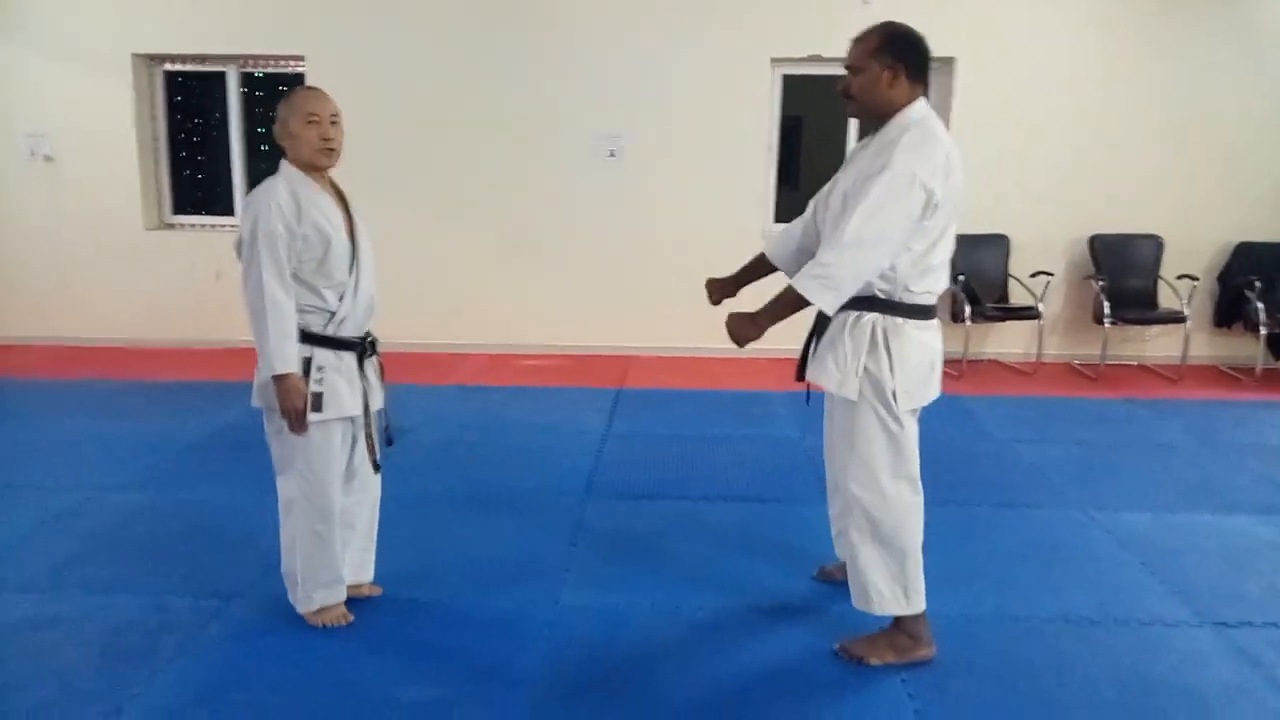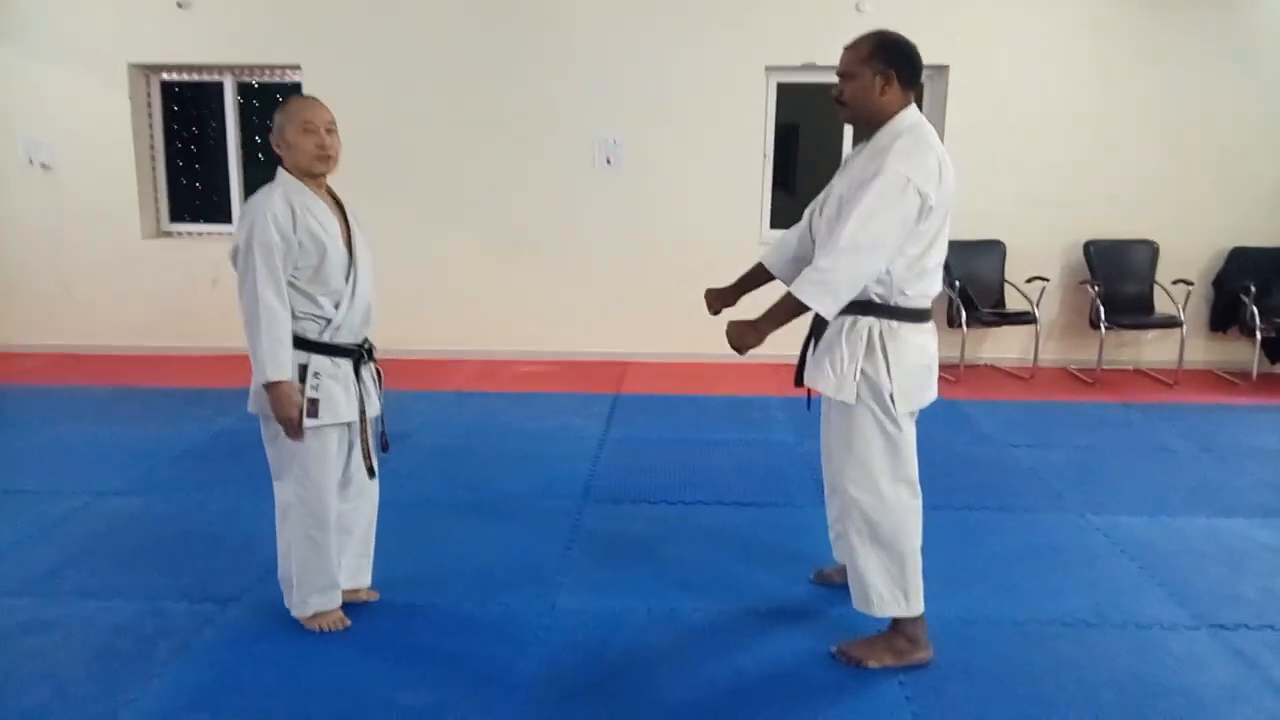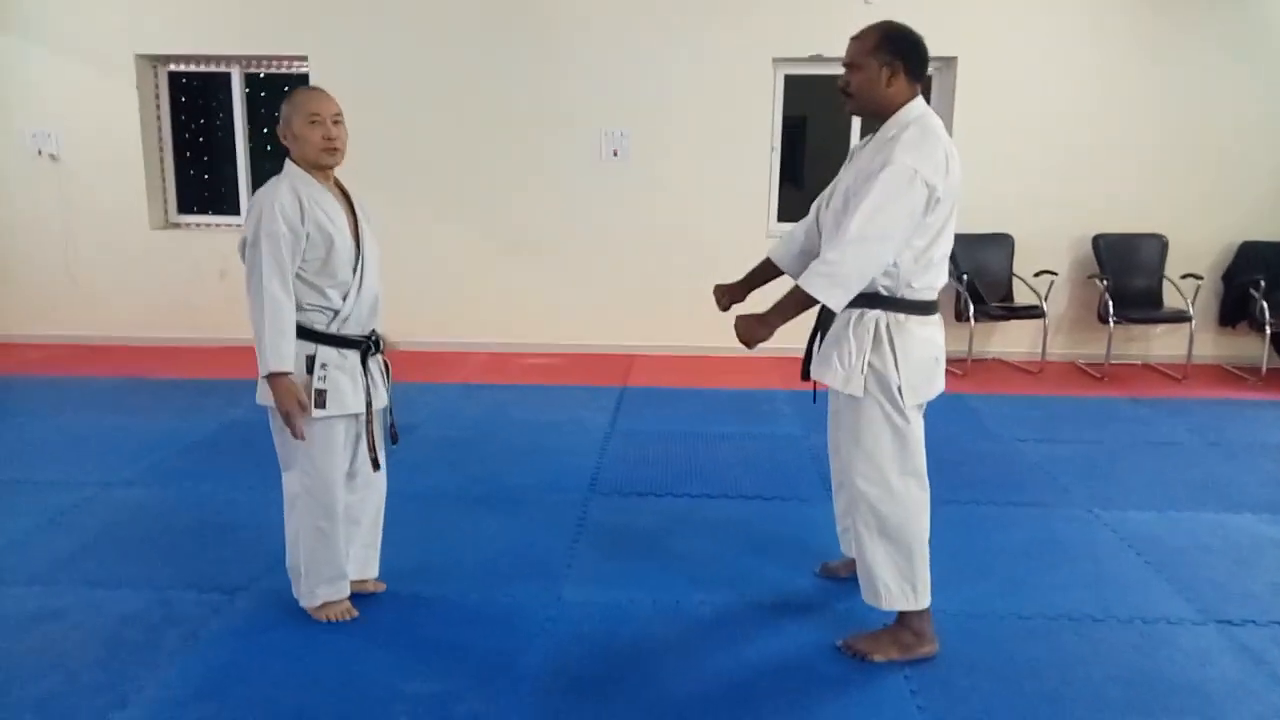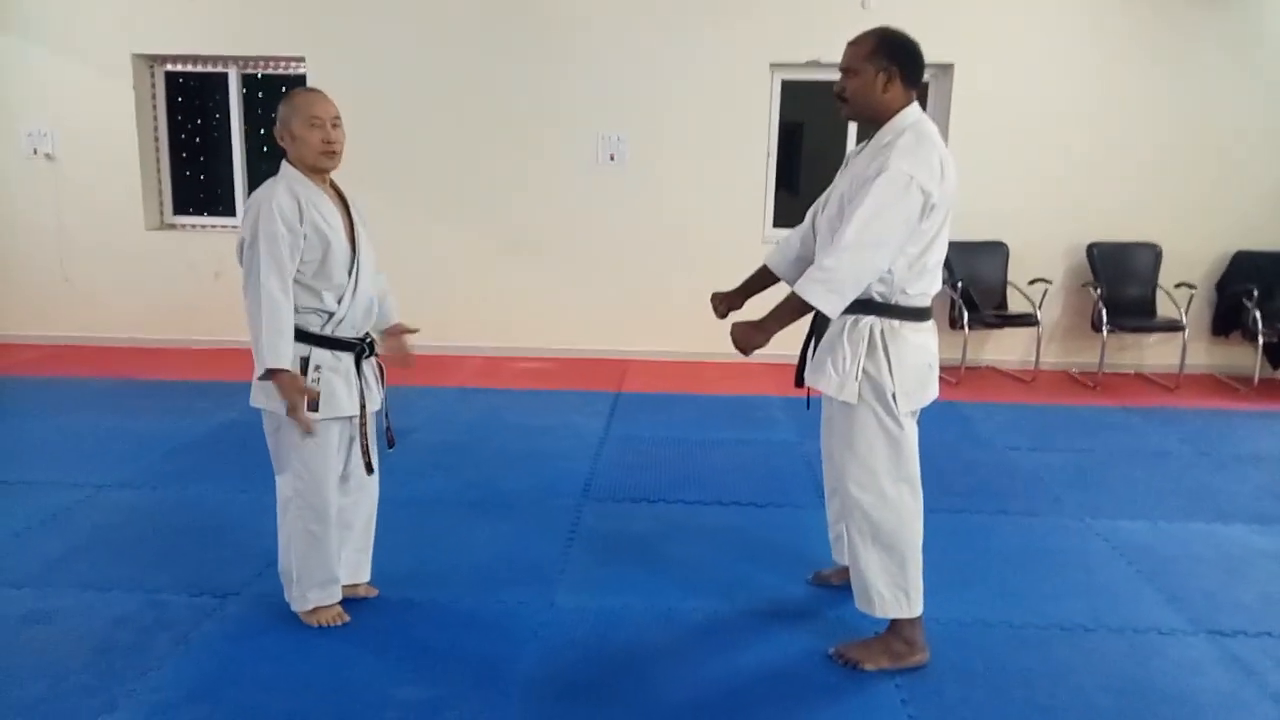
dt=0.1s
person 1, frame 1
left shoulder: (915, 153)
right shoulder: (882, 144)
left elbow: (850, 255)
right elbow: (813, 226)
left wrist: (761, 320)
right wrist: (736, 281)
left hip: (883, 338)
right hip: (863, 330)
left knee: (878, 475)
right knee: (856, 466)
left ankle: (909, 628)
right ankle: (864, 561)
person 1, frame 2
left shoulder: (909, 157)
right shoulder: (875, 150)
left elbow: (847, 260)
right elbow: (810, 235)
left wrist: (761, 326)
right wrist: (734, 290)
left hip: (879, 343)
right hip: (856, 335)
left knee: (877, 479)
right knee: (850, 468)
left ankle: (908, 631)
right ankle: (860, 563)
person 1, frame 3
left shoulder: (916, 148)
right shoulder: (882, 143)
left elbow: (855, 253)
right elbow: (818, 228)
left wrist: (769, 320)
right wrist: (743, 285)
left hip: (886, 336)
right hip: (863, 329)
left knee: (884, 472)
right knee: (857, 461)
left ankle: (914, 624)
right ankle: (867, 556)
person 1, frame 4
left shoulder: (911, 153)
right shoulder: (876, 148)
left elbow: (850, 259)
right elbow: (811, 236)
left wrist: (765, 327)
right wrist: (740, 293)
left hip: (880, 342)
right hip: (856, 336)
left knee: (878, 479)
right knee: (850, 467)
left ankle: (905, 633)
right ankle: (858, 563)
person 2, frame 1
left shoulder: (335, 196)
right shoulder: (275, 201)
right elbow: (269, 294)
right wrist: (284, 374)
left hip: (352, 362)
right hip: (311, 368)
left knee: (359, 477)
right knee: (314, 486)
left ankle: (350, 574)
right ankle: (316, 593)
person 2, frame 2
left shoulder: (335, 205)
right shoulder: (271, 209)
right elbow: (264, 301)
right wrist: (276, 381)
left hip: (351, 369)
right hip: (305, 374)
left knee: (357, 483)
right knee: (310, 493)
left ankle: (348, 579)
right ankle: (312, 597)
person 2, frame 3
left shoulder: (343, 197)
right shoulder: (279, 201)
right elbow: (270, 292)
left wrist: (372, 340)
right wrist: (279, 373)
left hip: (359, 360)
right hip: (312, 365)
left knee: (365, 475)
right knee: (319, 484)
left ankle: (356, 569)
right ankle: (320, 588)
person 2, frame 4
left shoulder: (340, 200)
right shoulder: (276, 203)
right elbow: (268, 292)
left wrist: (385, 324)
right wrist: (281, 370)
left hip: (354, 360)
right hip: (302, 367)
left knee: (357, 477)
right knee: (310, 485)
left ankle: (346, 574)
right ankle: (312, 593)
